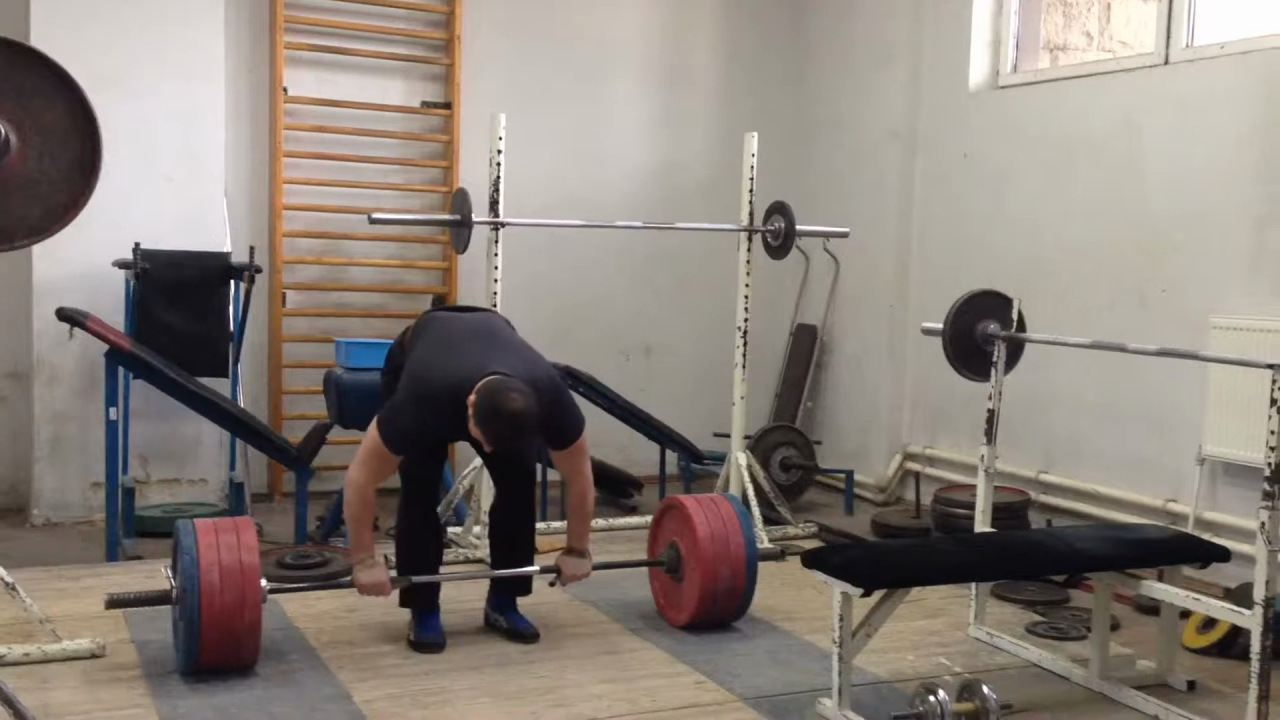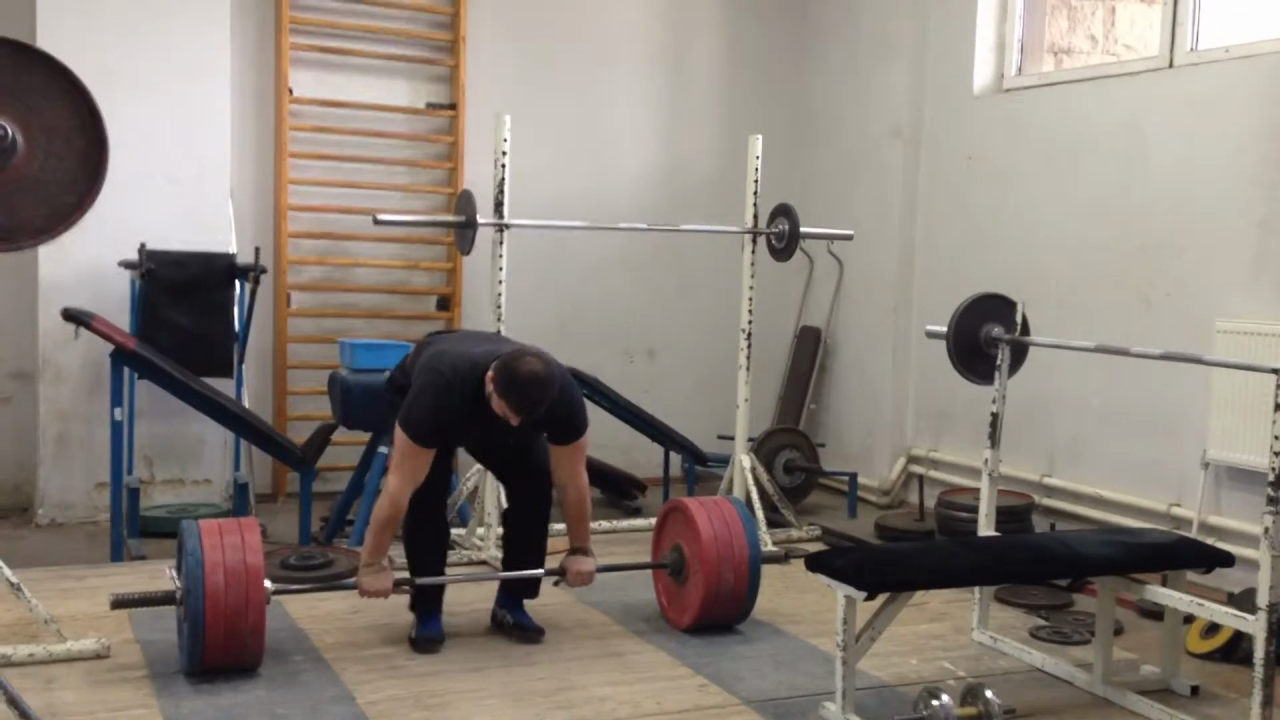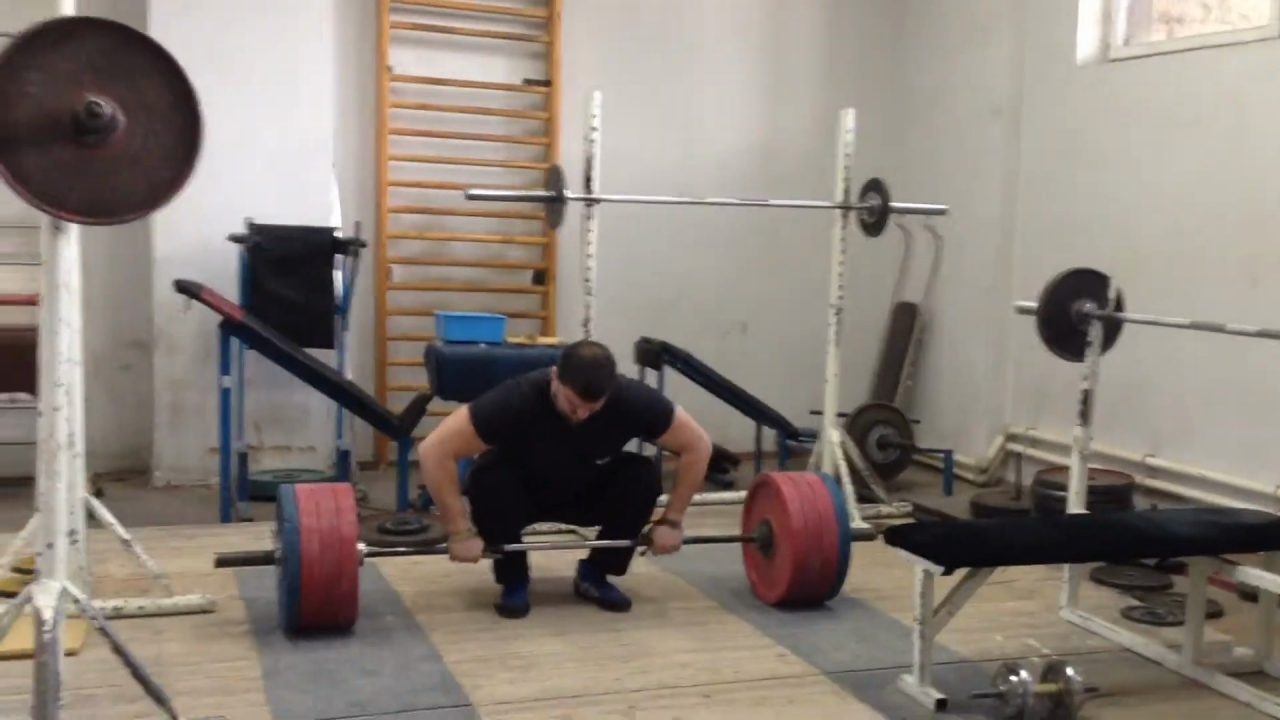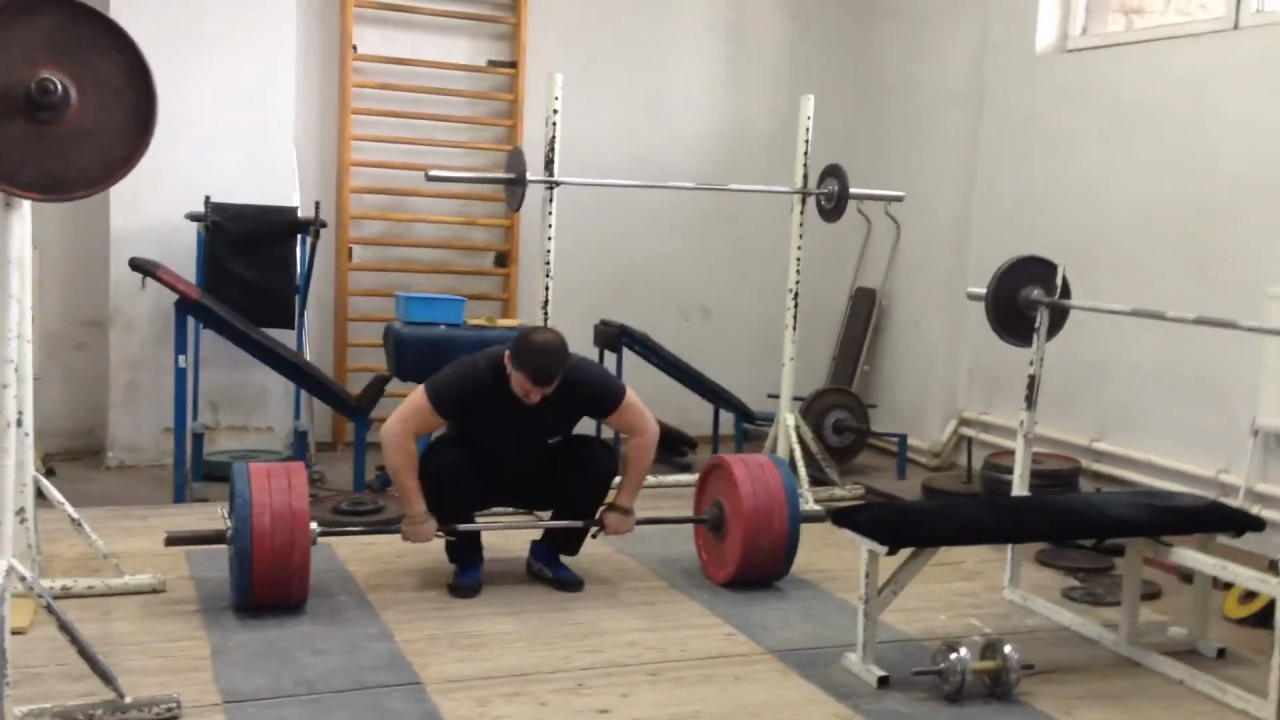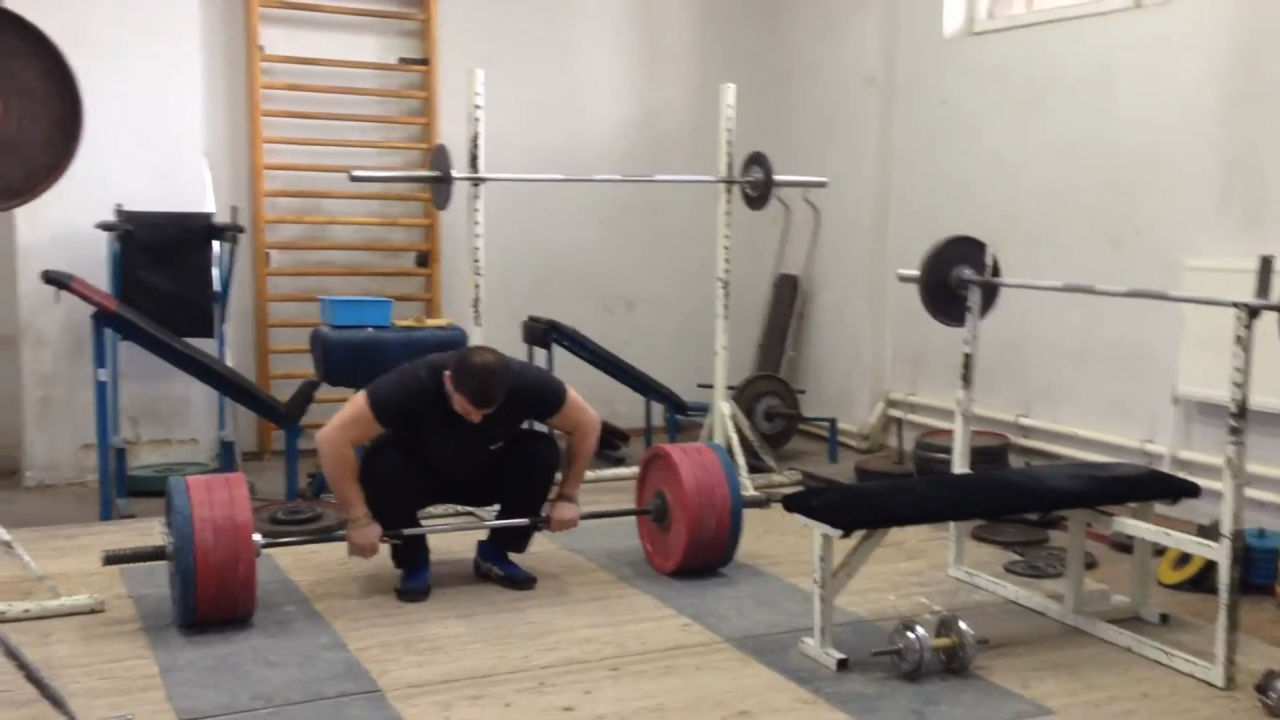
dt=1s
person 1, frame 1
left shoulder: (549, 397)
right shoulder: (422, 399)
left elbow: (578, 477)
right elbow: (359, 477)
left wrist: (577, 551)
right wrist: (364, 562)
left knee: (519, 480)
right knee: (420, 486)
left ankle: (503, 602)
right ankle: (423, 609)
person 1, frame 2
left shoulder: (561, 393)
right shoulder: (438, 385)
left elbow: (571, 480)
right elbow: (401, 484)
left wrist: (581, 550)
right wrist: (373, 565)
left knee: (534, 484)
right knee: (427, 492)
left ankle: (511, 602)
right ankle: (427, 611)
person 1, frame 3
left shoulder: (632, 400)
right shoulder: (518, 398)
left elbow: (698, 445)
right elbow: (433, 451)
left wrist: (671, 521)
right wrist: (460, 533)
left hip: (587, 493)
right hip: (521, 493)
left knee: (644, 478)
right knee: (489, 484)
left ankle: (594, 574)
right ankle: (513, 580)
person 1, frame 4
left shoulder: (585, 378)
right shoulder: (471, 374)
left elbow: (645, 429)
right elbow: (395, 430)
left wrist: (623, 506)
right wrist: (416, 514)
left hip: (542, 477)
right hip: (477, 476)
left knee: (600, 458)
right knee: (440, 463)
left ankle: (547, 554)
right ankle: (467, 560)
person 1, frame 5
left shoulder: (526, 383)
right shoulder: (413, 384)
left elbow: (588, 424)
right elbow: (331, 438)
left wrist: (567, 496)
right wrist: (359, 519)
left hip: (484, 473)
right hip: (418, 476)
left knee: (542, 452)
right knee: (381, 465)
left ankle: (493, 554)
right ankle: (414, 562)
